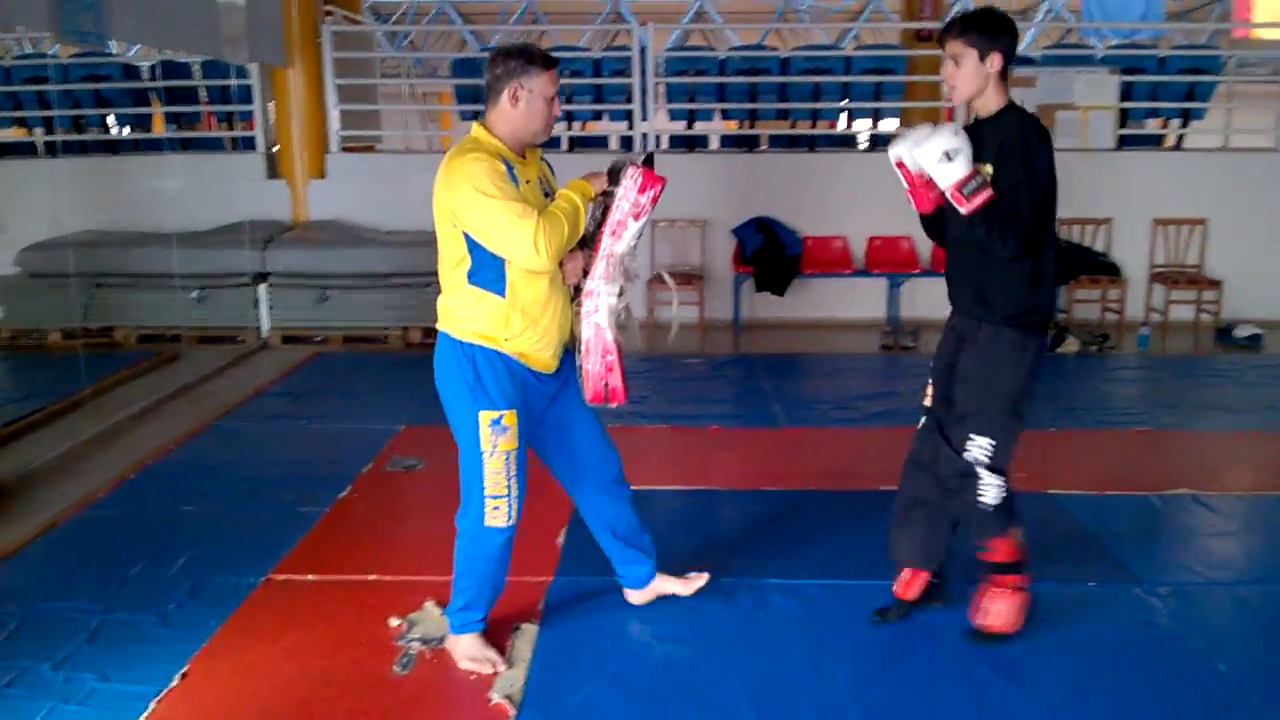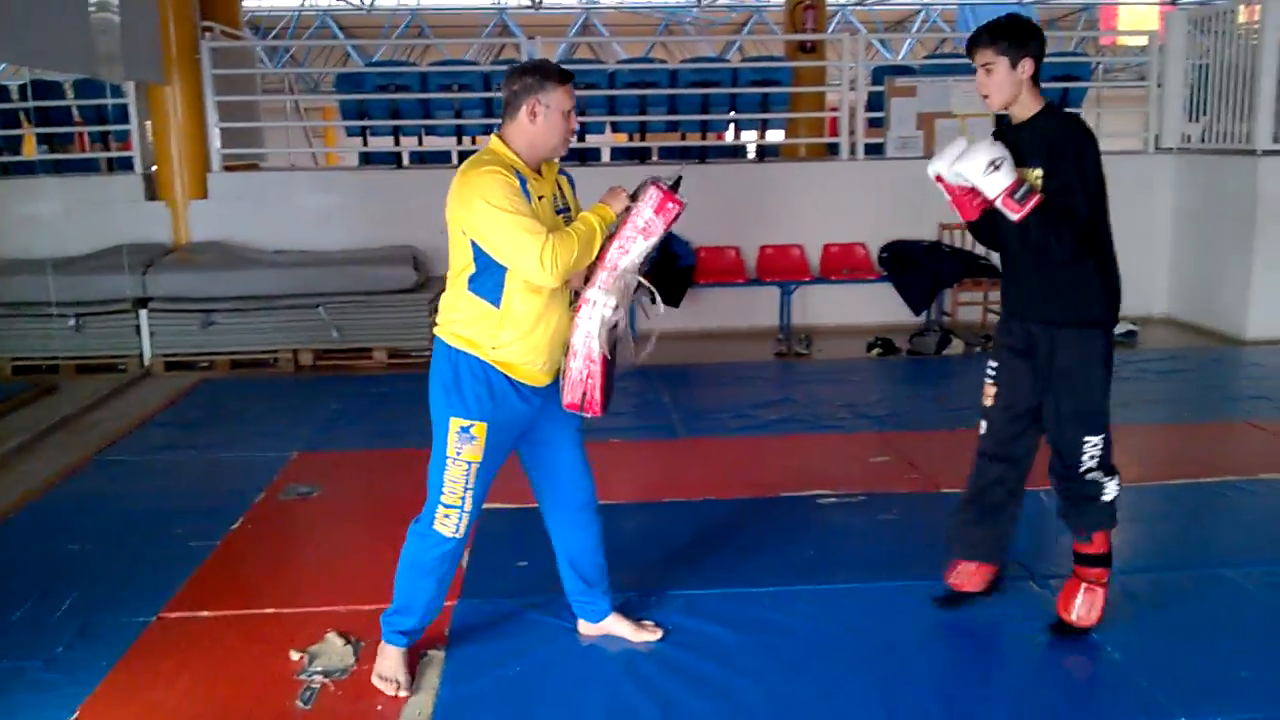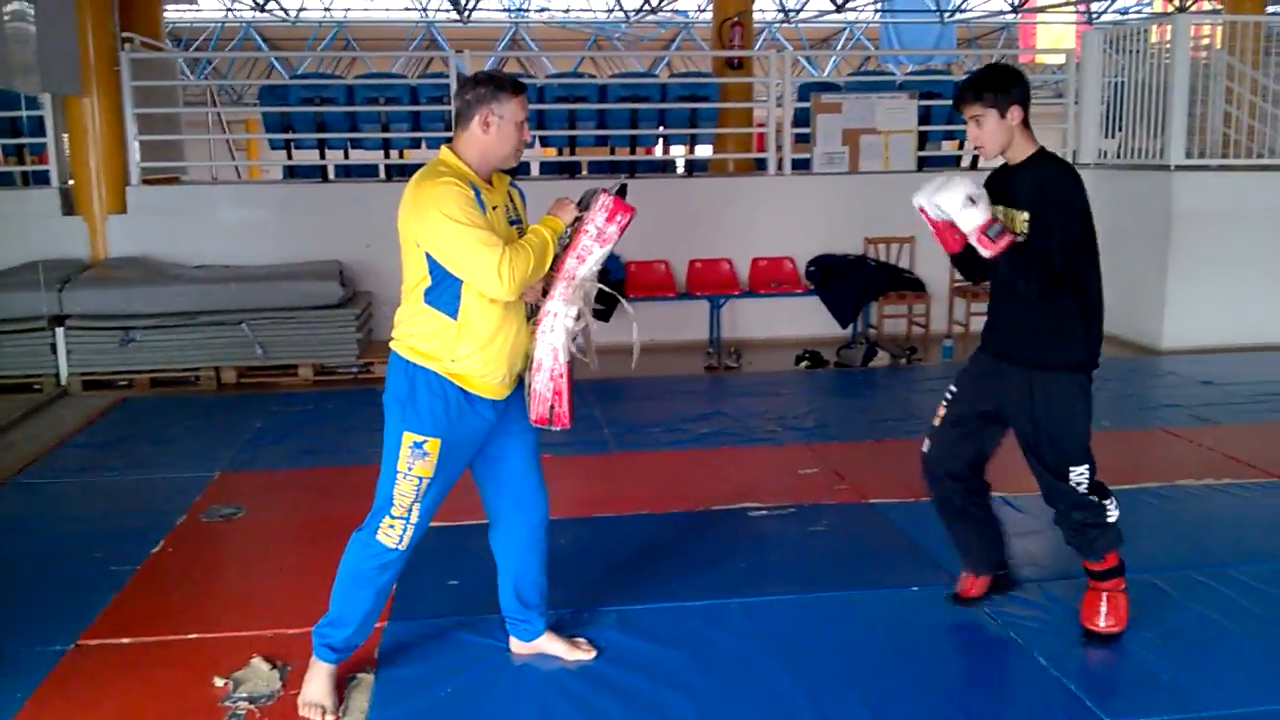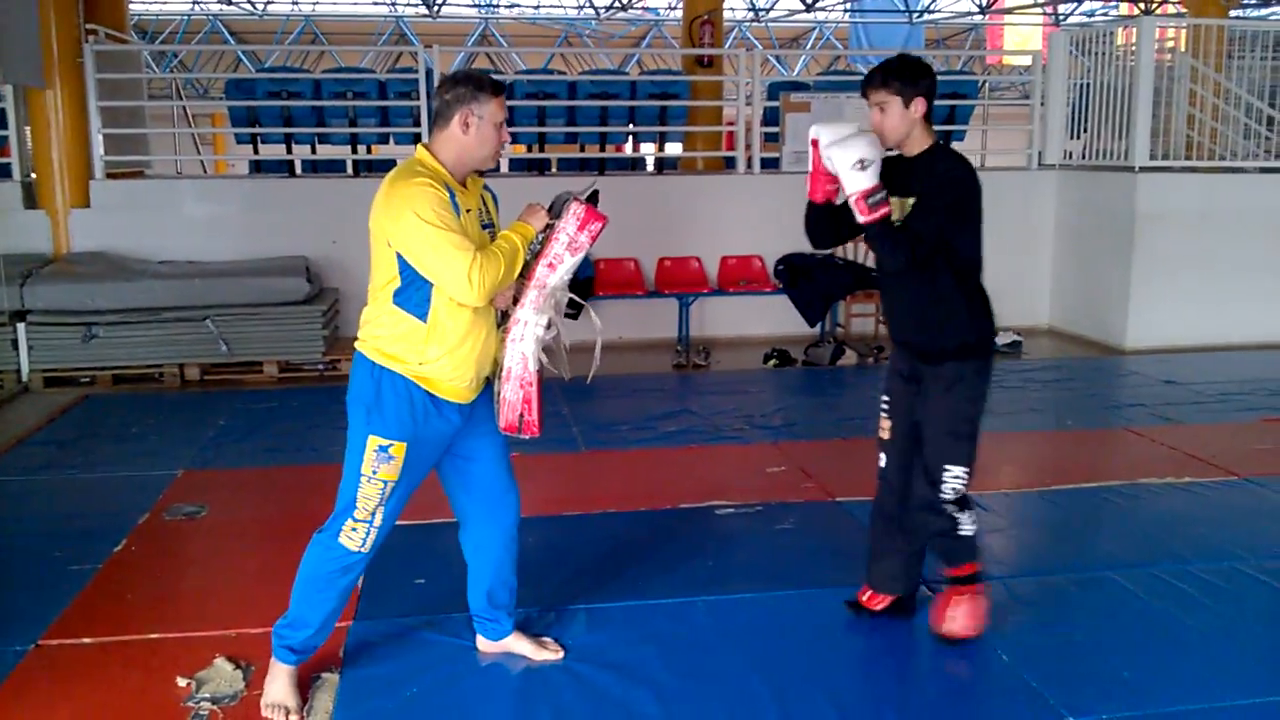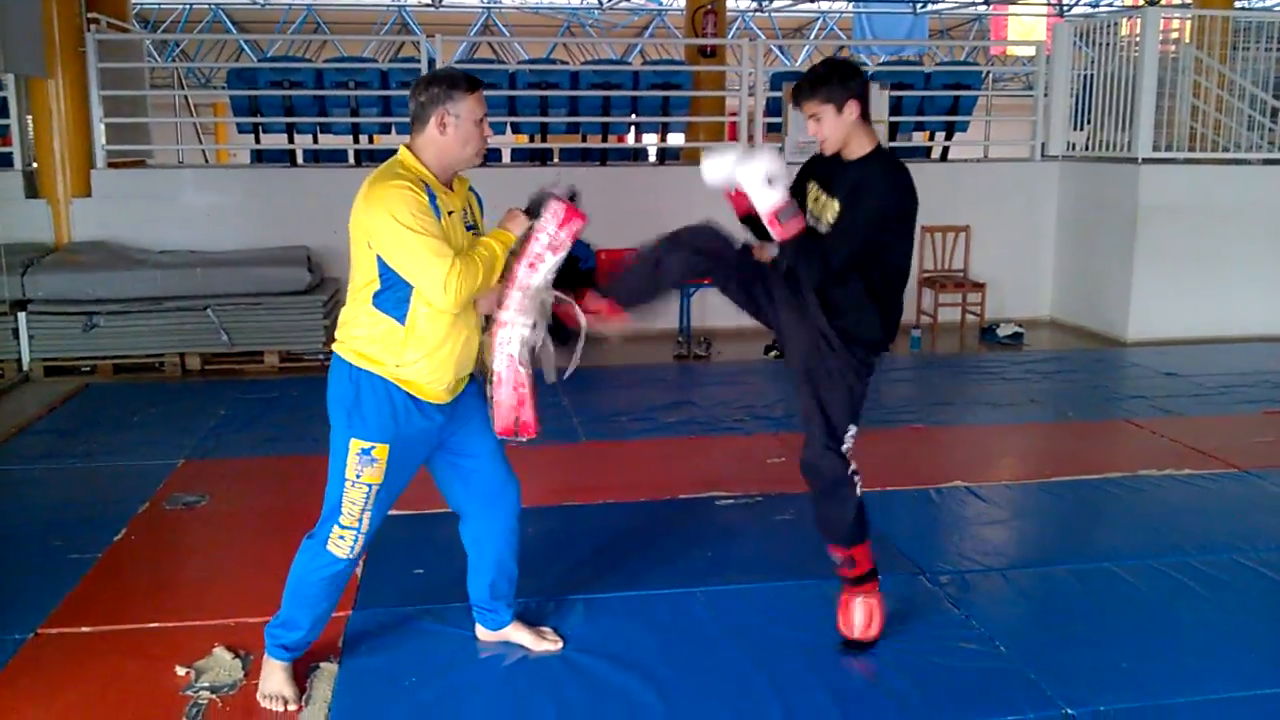
dt=0.4s
person 1, frame 1
left shoulder: (530, 163)
right shoulder: (470, 168)
right elbow: (537, 245)
left wrist: (576, 258)
right wrist: (581, 191)
left hip: (545, 358)
right hip: (484, 361)
left knee: (596, 471)
right knee: (492, 503)
left ankle: (641, 578)
right ankle: (464, 628)
person 1, frame 2
left shoulder: (553, 178)
right shoulder: (484, 181)
left elbow: (568, 262)
right elbow: (547, 262)
left wrist: (596, 267)
right wrist: (602, 213)
left hip: (543, 372)
right hip: (478, 371)
left knee: (572, 497)
right knee: (449, 515)
left ankle: (594, 613)
right ankle: (395, 638)
person 1, frame 3
left shoulder: (502, 189)
right shoulder: (438, 192)
left elbow: (519, 274)
right elbow: (503, 276)
left wrist: (547, 276)
right wrist: (551, 225)
left hip: (499, 385)
right hip: (434, 387)
left knee: (523, 511)
right knee: (393, 529)
left ankle: (529, 631)
right ankle: (327, 656)
person 1, frame 4
left shoulder: (474, 191)
right shoulder: (411, 192)
right elbow: (473, 281)
left wrist: (512, 286)
right wrist: (523, 231)
left hip: (465, 389)
right hip: (400, 389)
left knee: (495, 510)
right knee: (355, 532)
left ankle: (495, 630)
right ankle: (287, 657)
person 1, frame 5
left shoulder: (462, 195)
right shoulder: (390, 194)
left elbow: (474, 280)
right elbow: (452, 282)
left wrist: (493, 292)
right wrist: (505, 235)
left hip: (449, 389)
right hip: (378, 390)
left knee: (494, 500)
right knee: (344, 533)
left ankle: (495, 617)
right ankle: (281, 651)
person 2, frame 1
left shoulder: (1023, 138)
right shoulder: (966, 136)
left elbow: (1012, 242)
left wrist: (960, 184)
right wrist: (919, 186)
left hip: (1011, 324)
right hip: (971, 317)
left knee: (977, 455)
right knee: (932, 443)
left ankle: (1006, 580)
right ankle: (918, 570)
person 2, frame 2
left shoulder: (1069, 138)
right shoulder: (999, 144)
left elbow: (1067, 240)
left wrist: (1012, 195)
right wrist: (968, 204)
left hip: (1078, 322)
right hip: (1020, 320)
left knee: (1078, 452)
right knee: (999, 442)
left ankle: (1090, 573)
right ankle: (977, 559)
person 2, frame 3
left shoulder: (1059, 183)
right shoulder: (998, 183)
left elbow: (1039, 281)
left wrist: (987, 232)
right wrist: (955, 238)
left hip: (1054, 365)
right hip: (996, 357)
left knee: (1071, 483)
right knee: (943, 459)
left ankle: (1107, 581)
right ankle: (987, 566)
person 2, frame 4
left shoulder: (951, 176)
right shoulder: (887, 173)
left elbow: (904, 257)
right elbow: (821, 234)
left wrist: (864, 196)
right wrist: (824, 178)
left hip: (958, 355)
right hip: (910, 350)
left knee: (937, 483)
right knee: (897, 471)
left ankle: (964, 584)
right ankle: (890, 586)
person 2, frame 5
left shoulder: (890, 184)
right shoulder: (822, 170)
left elbow: (846, 270)
right elbow: (793, 243)
left hip: (849, 336)
right hip: (798, 303)
left knee: (828, 466)
right knee: (700, 245)
left ankle: (859, 580)
right ankle: (610, 302)
